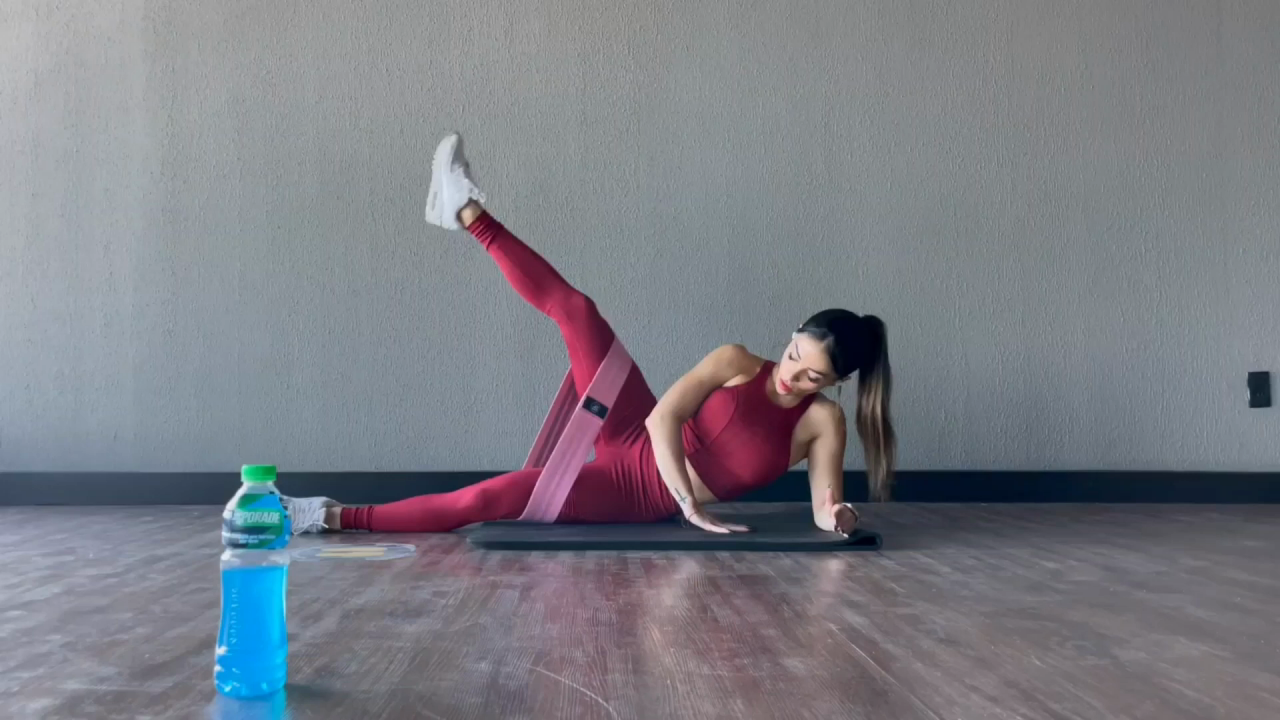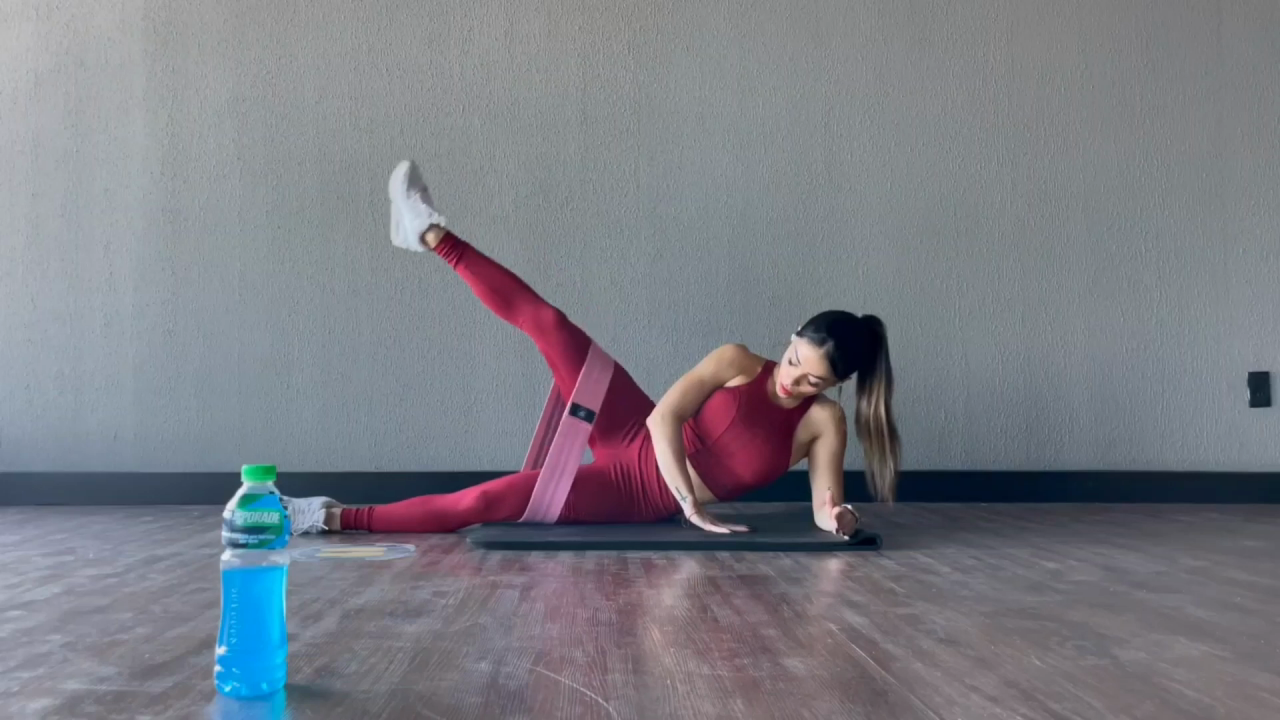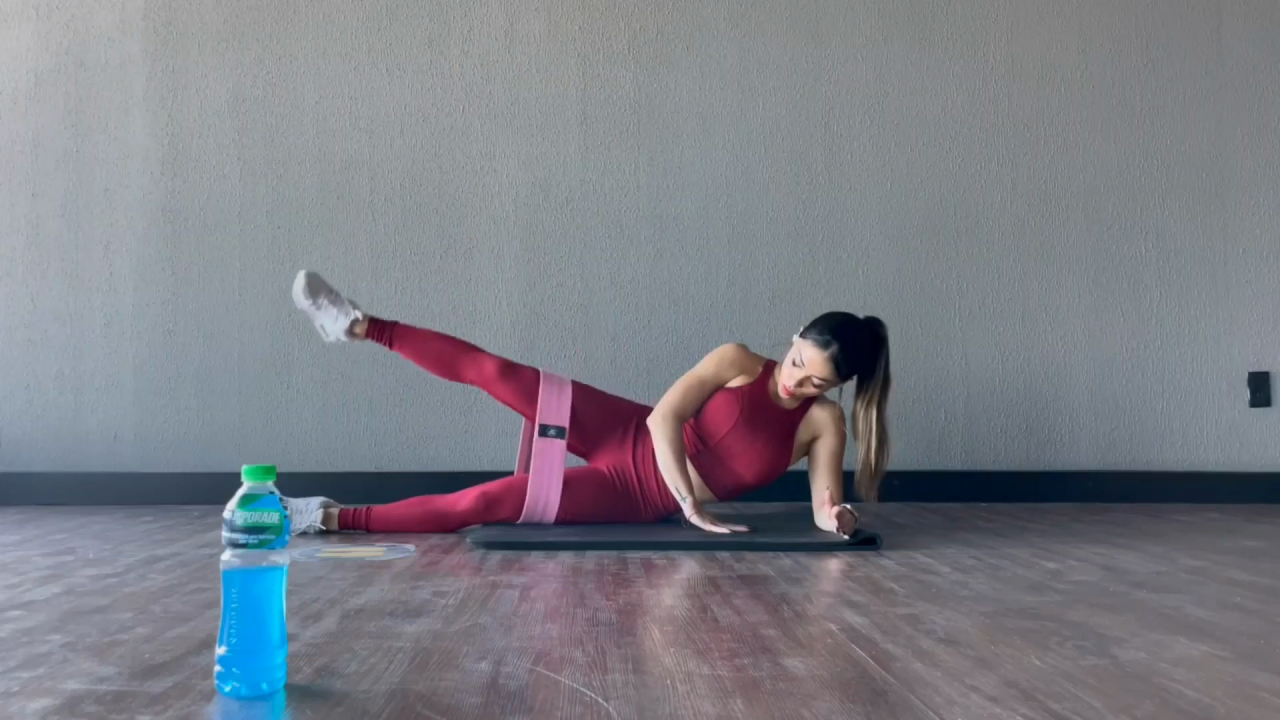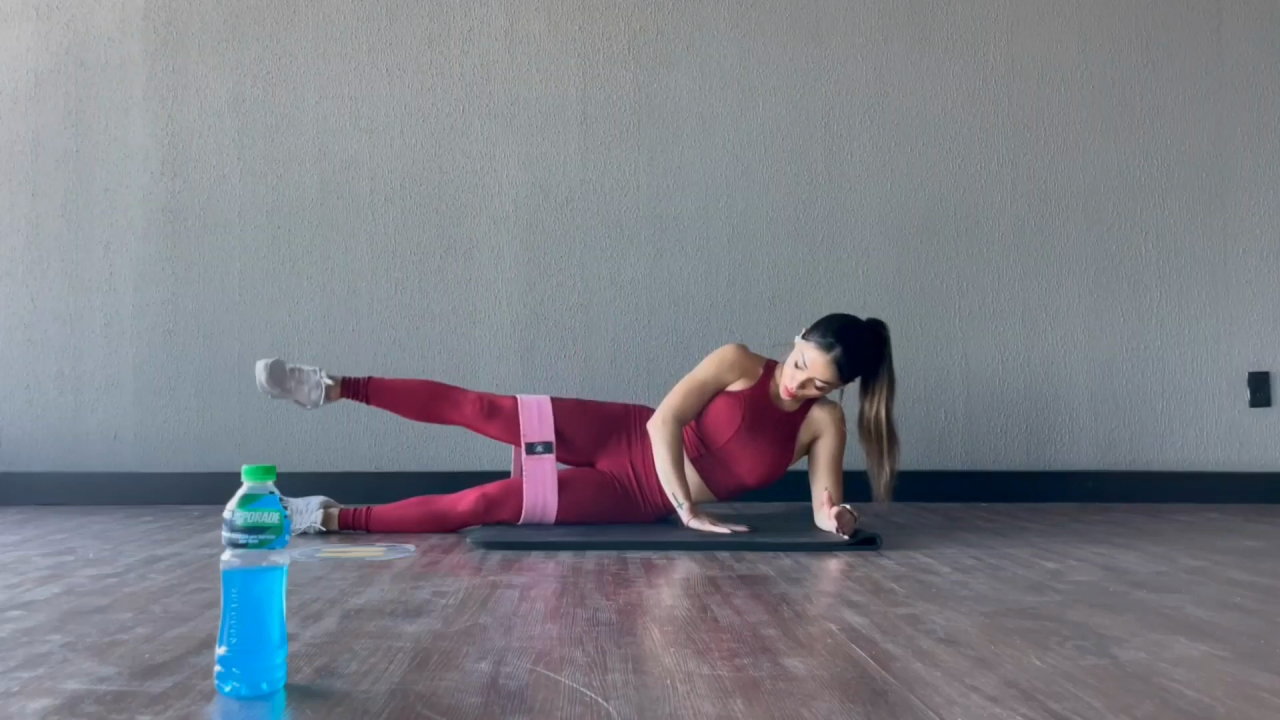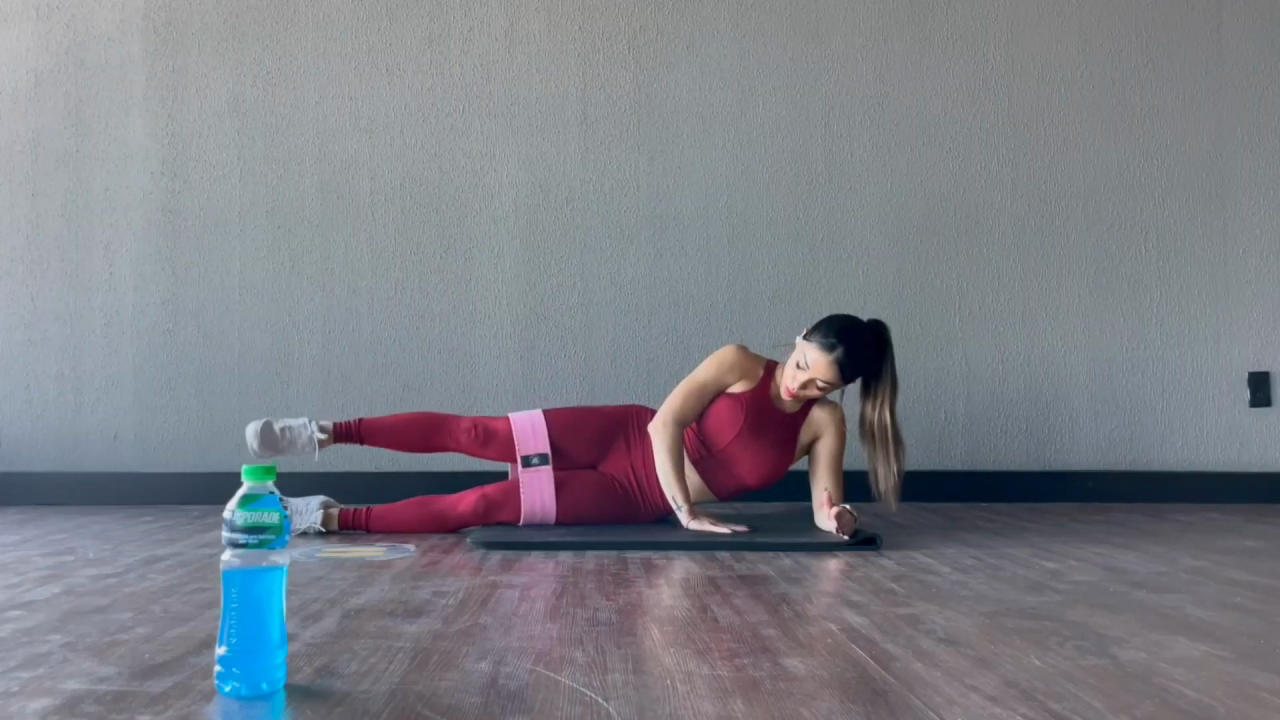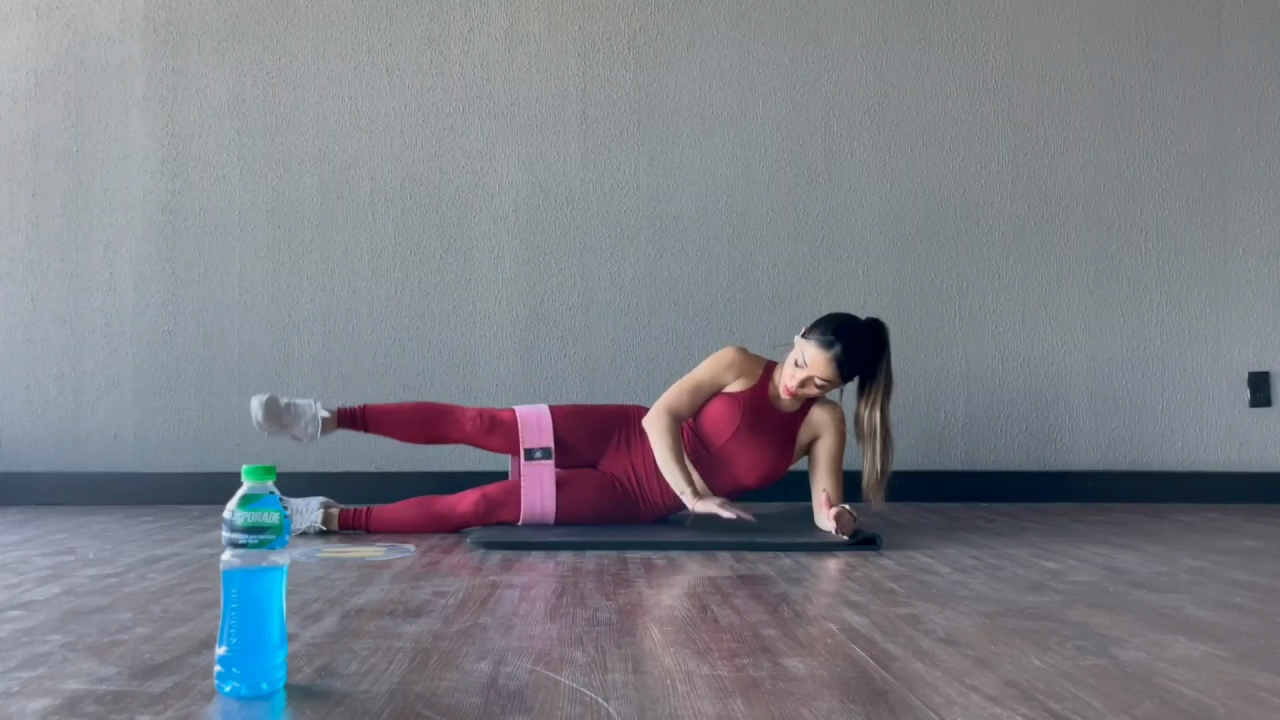
dt=0.3s
person 1, frame 1
left shoulder: (824, 422)
right shoulder: (737, 363)
left elbow: (825, 511)
right elbow: (664, 418)
left wrist: (836, 518)
right wrist: (691, 503)
left hip: (641, 499)
right hip: (637, 446)
left knee: (486, 501)
right knee: (574, 310)
left ankle: (337, 517)
right ankle: (467, 211)
person 1, frame 2
left shoulder: (823, 423)
right shoulder: (737, 362)
left elbow: (825, 513)
right elbow: (664, 419)
left wrist: (836, 519)
right wrist: (692, 504)
left hip: (637, 499)
right hip: (634, 443)
left knee: (486, 501)
right knee: (549, 326)
left ankle: (337, 518)
right ankle: (432, 233)
person 1, frame 3
left shoulder: (824, 423)
right shoulder: (738, 360)
left elbow: (825, 510)
right elbow: (665, 417)
left wrist: (836, 517)
right wrist: (691, 503)
left hip: (638, 498)
right hip: (631, 437)
left knee: (484, 503)
right knee: (496, 373)
left ankle: (334, 516)
right ankle: (359, 325)
person 1, frame 4
left shoulder: (824, 422)
right shoulder: (740, 362)
left elbow: (826, 511)
right elbow: (664, 420)
left wrist: (835, 514)
right wrist: (688, 509)
left hip: (638, 498)
right hip: (627, 440)
left knee: (487, 504)
right knee: (480, 409)
left ankle: (331, 516)
right ankle: (334, 386)
person 1, frame 5
left shoulder: (825, 423)
right shoulder: (739, 363)
left elbow: (826, 509)
right elbow: (666, 424)
left wrist: (837, 519)
right wrist: (687, 511)
left hip: (637, 498)
right hip: (626, 440)
left knee: (488, 505)
right knee: (476, 433)
left ankle: (332, 516)
right ankle: (325, 433)
person 1, frame 6
left shoulder: (824, 420)
right shoulder: (739, 364)
left elbow: (826, 508)
right elbow: (660, 417)
left wrist: (837, 518)
right wrist: (693, 495)
left hip: (637, 499)
right hip: (626, 440)
left knee: (489, 505)
right knee: (479, 425)
left ankle: (333, 517)
right ankle: (329, 418)
